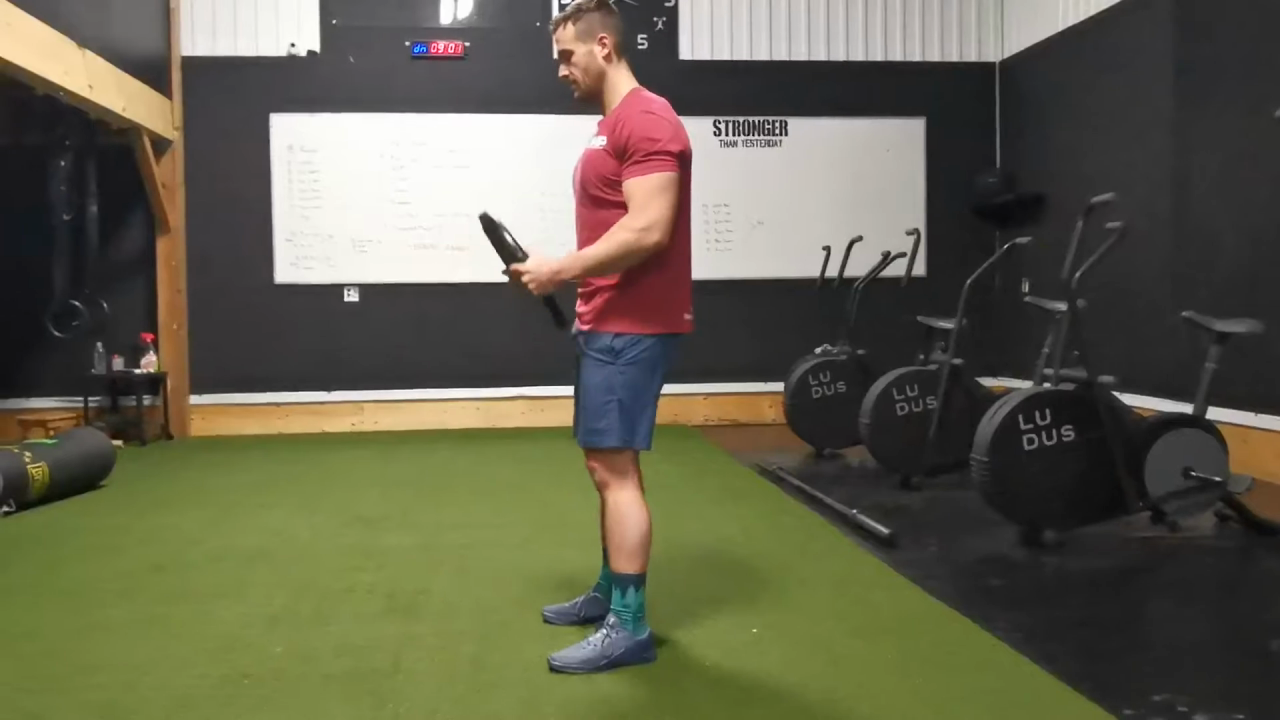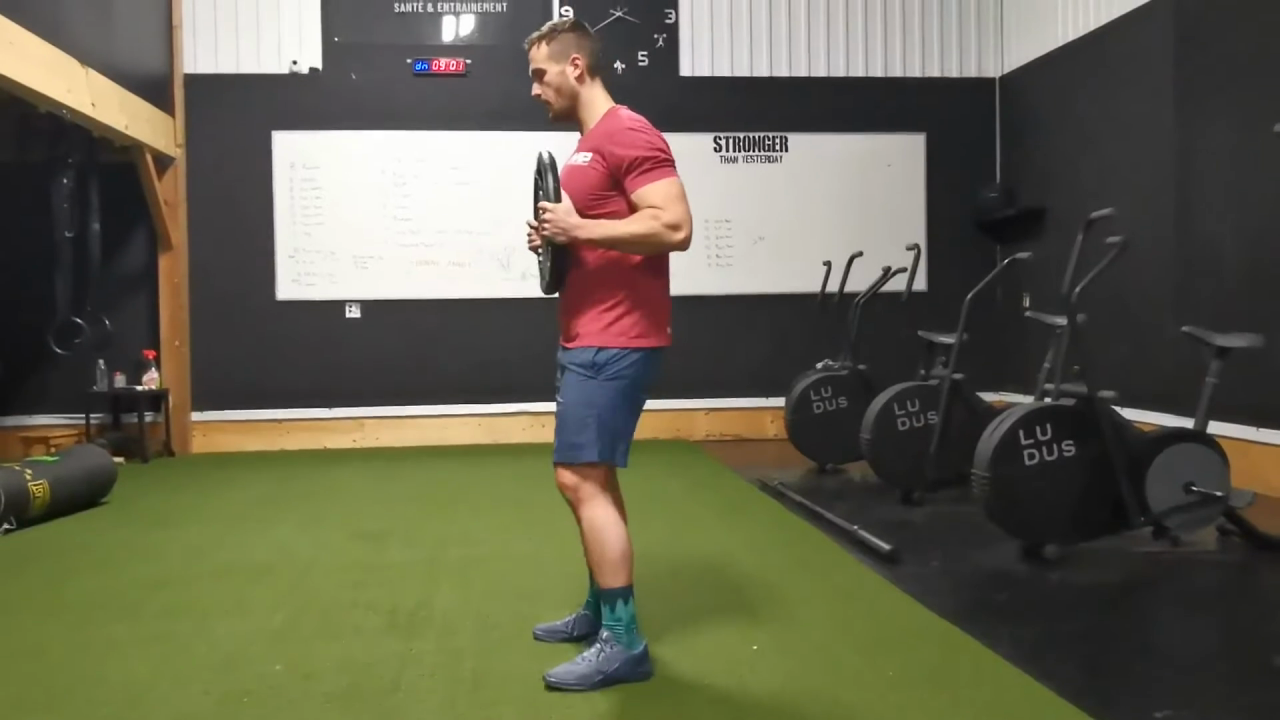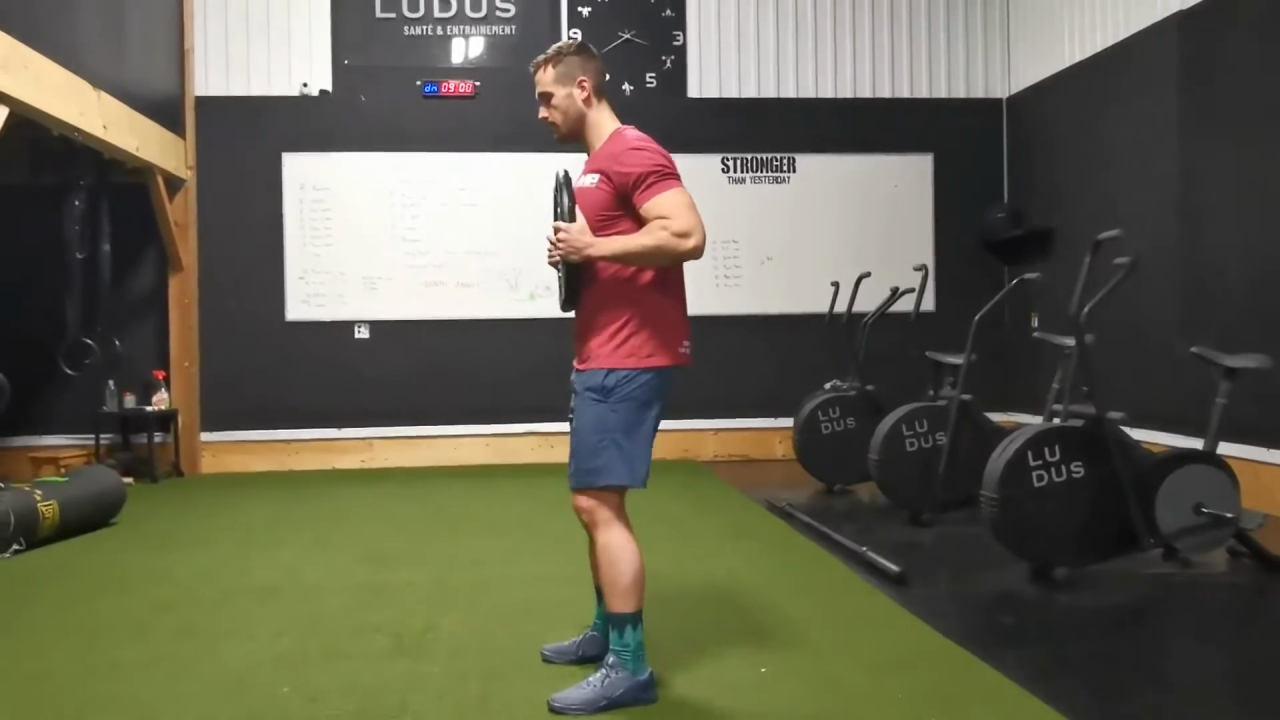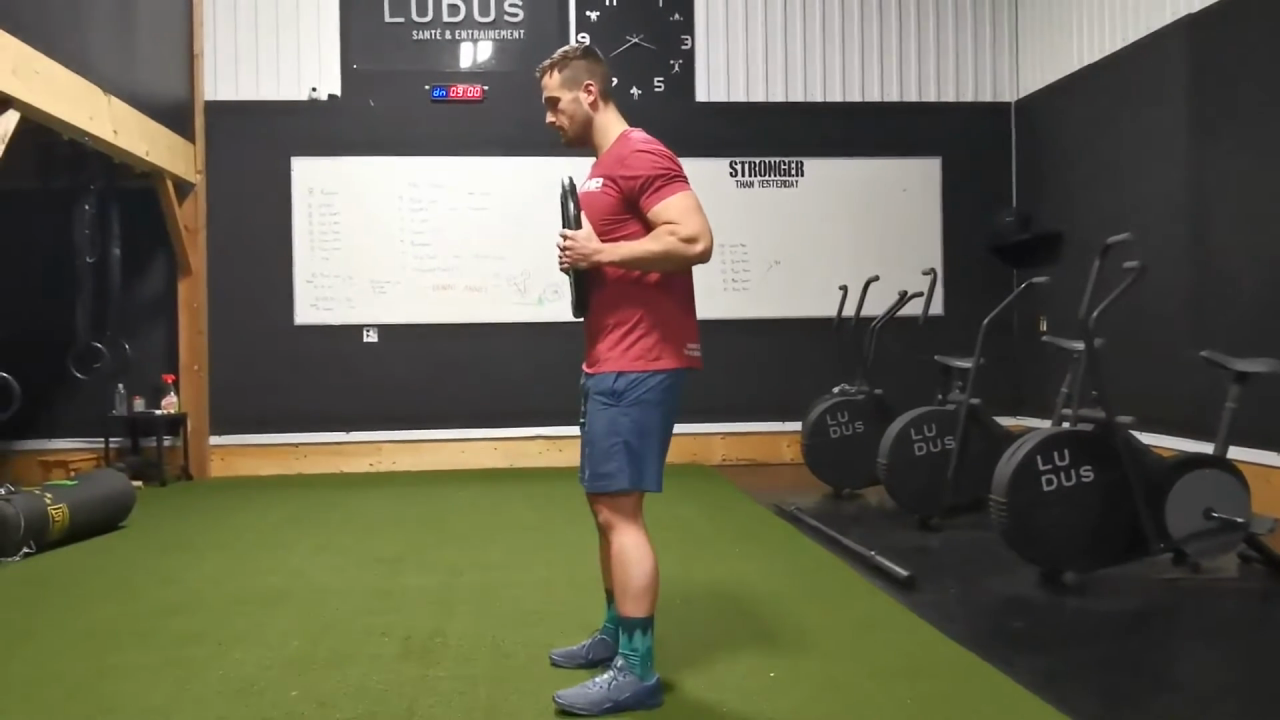
dt=0.5s
person 1, frame 1
left shoulder: (645, 121)
right shoulder: (614, 125)
left elbow: (648, 231)
left wrist: (561, 271)
right wrist: (566, 272)
left hip: (634, 326)
right hip: (608, 322)
left knee: (614, 468)
right knee: (603, 464)
left ankle: (628, 626)
right ankle: (610, 592)
person 1, frame 2
left shoulder: (629, 136)
right shoulder: (586, 147)
left elbow: (674, 227)
left wrist: (582, 230)
right wrist: (558, 236)
left hip: (615, 340)
right hip: (585, 337)
left knee: (580, 479)
right knee: (589, 479)
left ankle: (623, 641)
right ankle: (598, 609)
person 1, frame 3
left shoulder: (632, 153)
right shoulder: (596, 164)
left elbow: (686, 236)
left wrist: (592, 246)
right wrist: (575, 251)
left hip: (630, 358)
right hip: (601, 357)
left knee: (596, 504)
right knee: (593, 501)
right ankle: (607, 631)
person 1, frame 4
left shoulder: (640, 157)
right shoulder: (604, 168)
left elbow: (694, 241)
left wrist: (602, 254)
right wrist: (584, 260)
left hip: (640, 363)
right hip: (612, 361)
left knee: (620, 511)
right knee: (607, 505)
right ankle: (615, 635)
